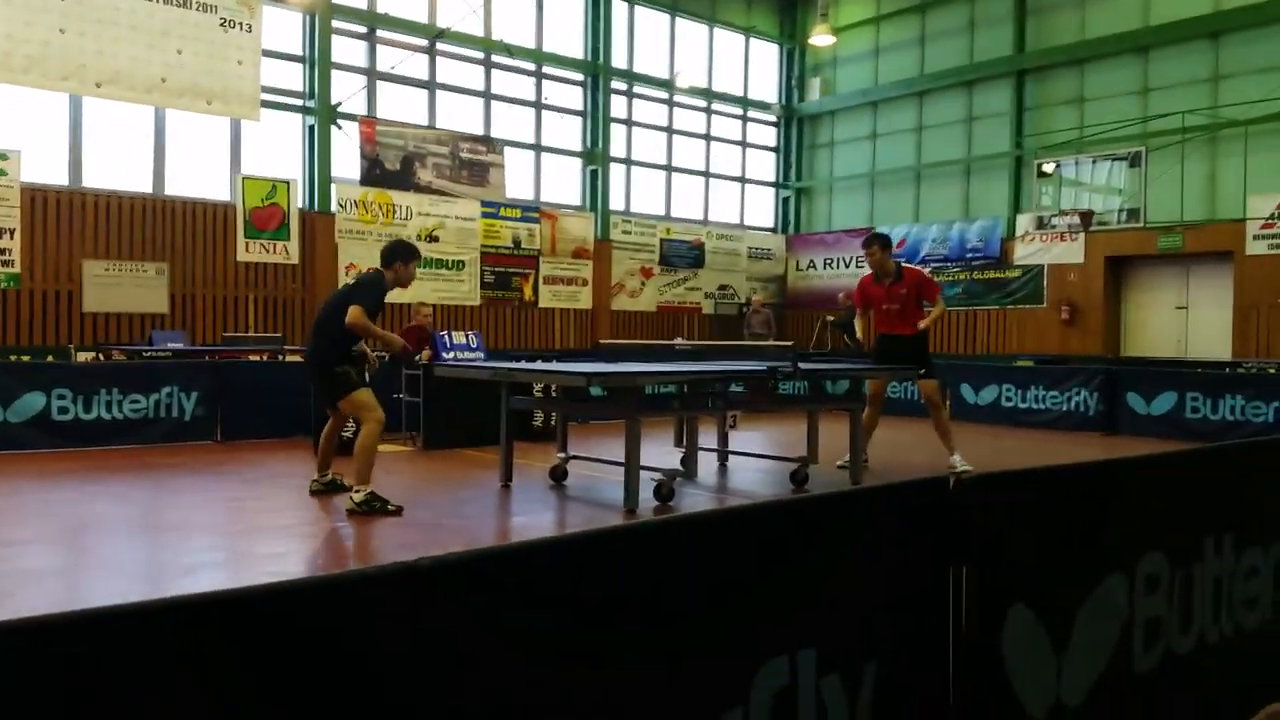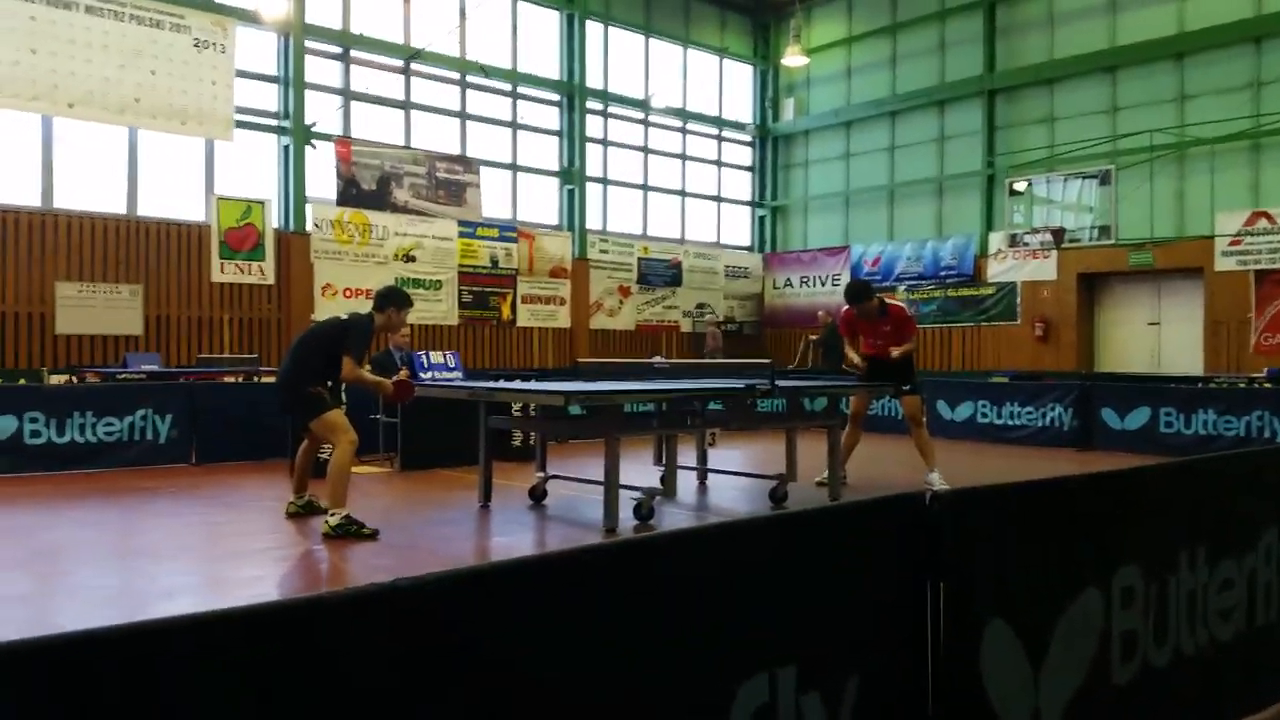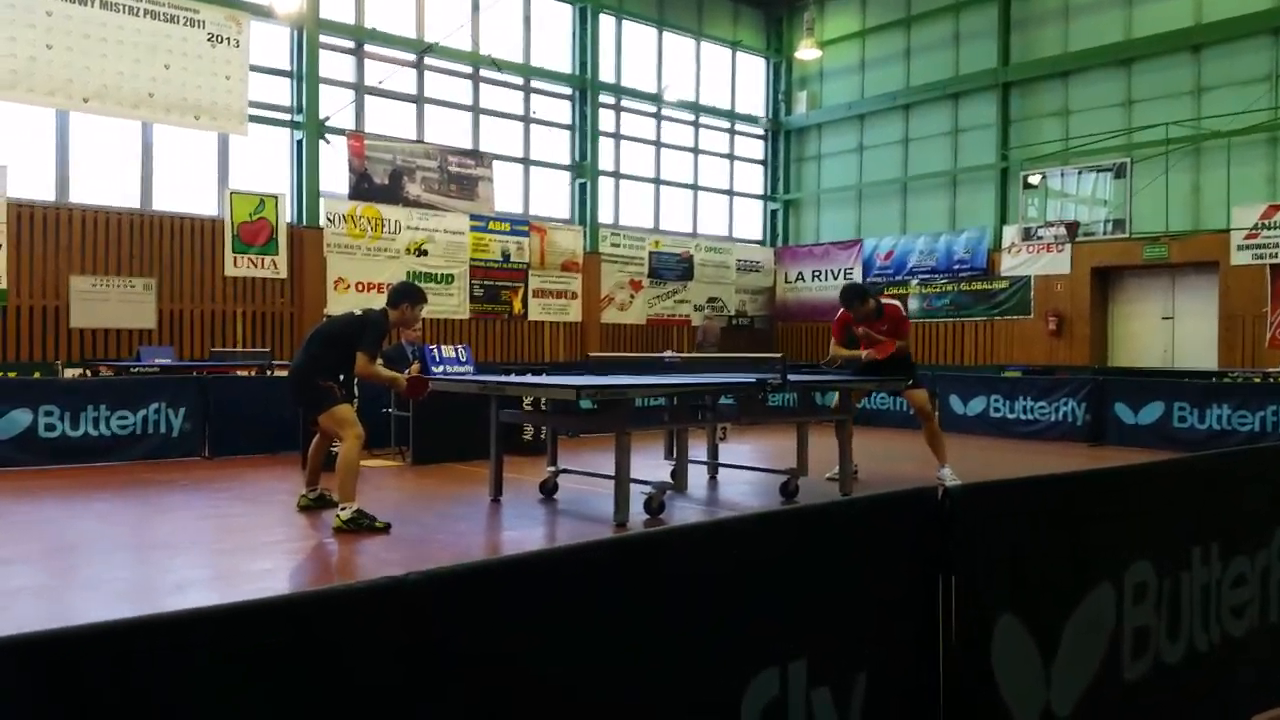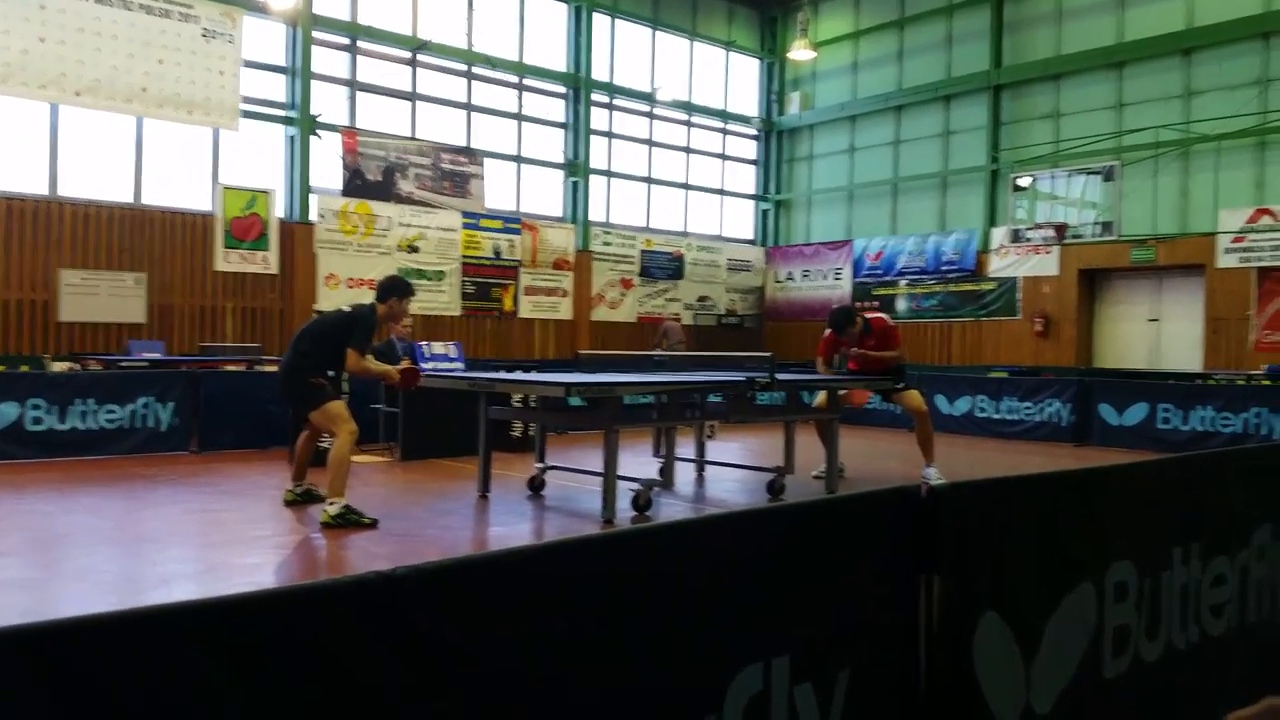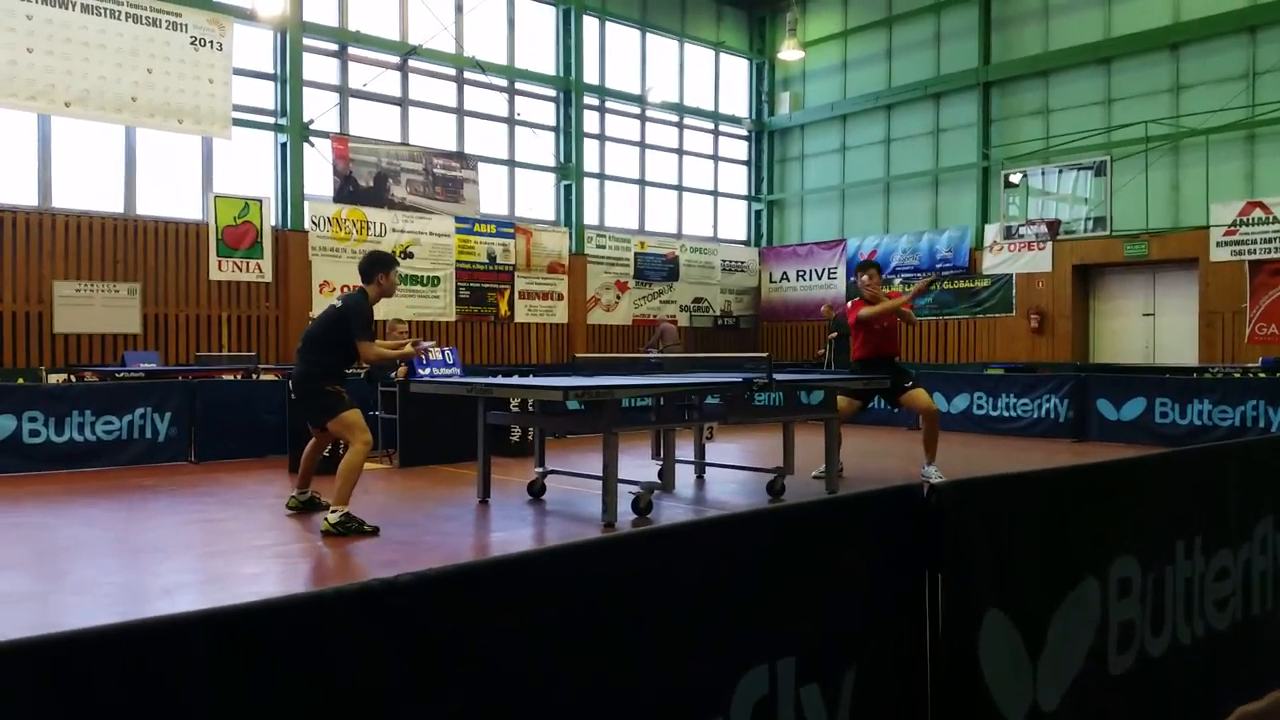
dt=1s
person 1, frame 1
left shoulder: (369, 282)
right shoulder: (373, 284)
right elbow: (353, 320)
left wrist: (363, 350)
right wrist: (387, 338)
left hip: (325, 356)
right hip: (330, 359)
left knee: (340, 416)
right knee: (373, 418)
left ankle: (323, 478)
right ankle: (361, 495)
person 1, frame 2
left shoulder: (357, 323)
right shoulder: (362, 327)
left elbow: (347, 369)
right elbow: (348, 373)
left wrist: (378, 383)
right wrist: (378, 383)
left hip: (294, 379)
right hip: (302, 383)
left knee: (315, 438)
right knee: (346, 440)
left ankle: (299, 501)
right ankle: (336, 519)
person 1, frame 3
left shoulder: (372, 318)
right shoulder: (377, 323)
left elbow: (363, 364)
right elbow: (362, 369)
left wrist: (396, 378)
right wrist: (393, 379)
left hip: (307, 373)
right hip: (314, 376)
left knee: (328, 432)
right knee: (352, 435)
left ankle: (311, 494)
right ankle: (347, 513)
person 1, frame 4
left shoulder: (361, 314)
right shoulder: (366, 318)
left elbow: (355, 358)
right elbow: (353, 365)
left wrist: (389, 370)
right wrist: (385, 373)
left hip: (298, 370)
right hip: (303, 374)
left knee: (316, 428)
right knee: (346, 430)
left ankle: (297, 489)
right ankle: (335, 508)
person 1, frame 5
left shoulder: (353, 301)
right shoulder: (359, 306)
left elbow: (358, 345)
right elbow: (367, 355)
left wrist: (395, 345)
right wrist: (402, 354)
left hip: (309, 376)
right hip: (318, 381)
left knee: (323, 436)
right knee: (360, 440)
left ankle: (301, 496)
right ankle: (336, 516)
person 2, frame 1
left shoulder: (917, 276)
right shoulder: (865, 284)
left elbow: (938, 304)
right elbow: (860, 315)
left wrist: (929, 320)
right wrist: (860, 333)
left hip: (914, 342)
right hip: (884, 342)
left knee: (933, 401)
right knee: (873, 398)
left ankle: (954, 456)
right ankle: (860, 453)
person 2, frame 2
left shoulder: (898, 310)
right shoulder: (848, 314)
left elbow: (912, 342)
right elbow: (848, 345)
left wrist: (900, 351)
right wrist: (855, 356)
left hip: (899, 363)
right hip: (870, 362)
left knee: (915, 418)
right knee: (855, 416)
left ankle: (932, 473)
right ankle: (838, 470)
person 2, frame 3
left shoulder: (894, 309)
right shoulder: (843, 316)
left elbow: (904, 347)
right elbow: (834, 350)
left wrist: (874, 337)
right wrist: (860, 353)
left hip: (898, 364)
right hip: (867, 364)
left knee: (925, 411)
left ankle: (944, 468)
person 2, frame 4
left shoulder: (882, 322)
right shoulder: (833, 334)
left elbow: (898, 355)
right elbow: (823, 365)
left wrist: (865, 354)
left hip: (888, 372)
right hip: (857, 373)
left knee: (920, 409)
right knee: (820, 407)
left ankle: (929, 467)
person 2, frame 5
left shoulder: (895, 297)
right shoulder: (853, 306)
left elbow: (911, 319)
right elbow: (870, 314)
left wrist: (882, 295)
right wrist: (908, 296)
left hip: (891, 368)
right hip: (862, 370)
left knee: (930, 409)
left ankle: (929, 466)
